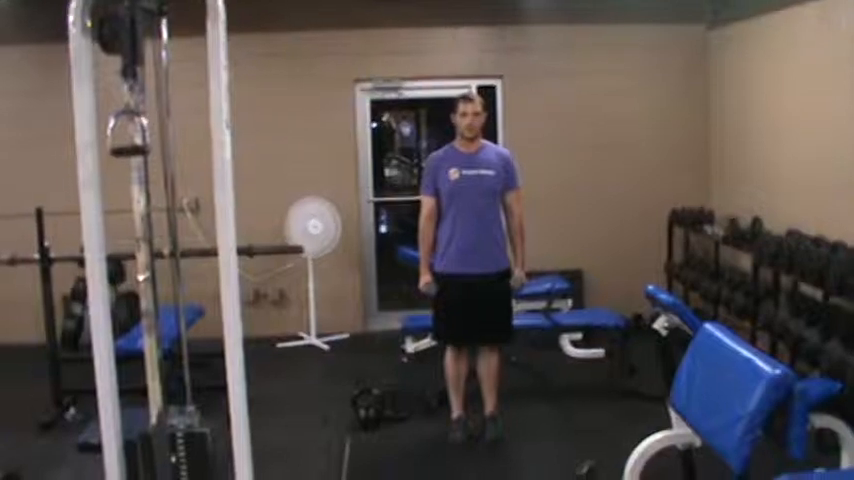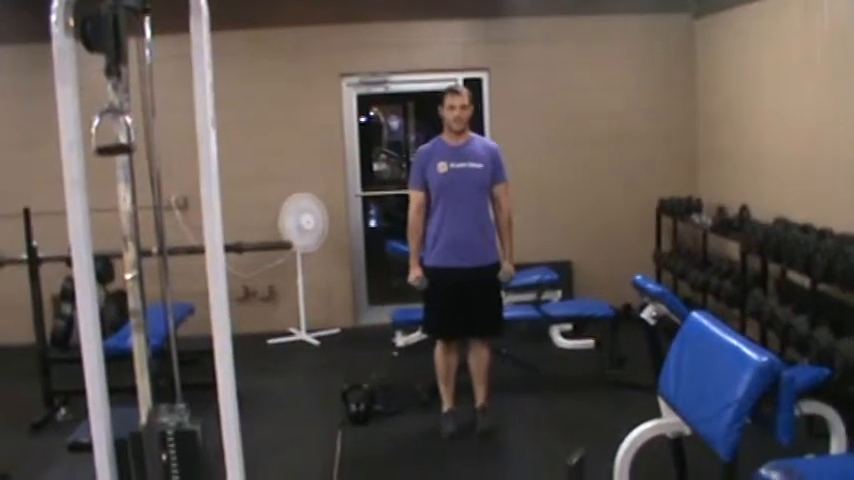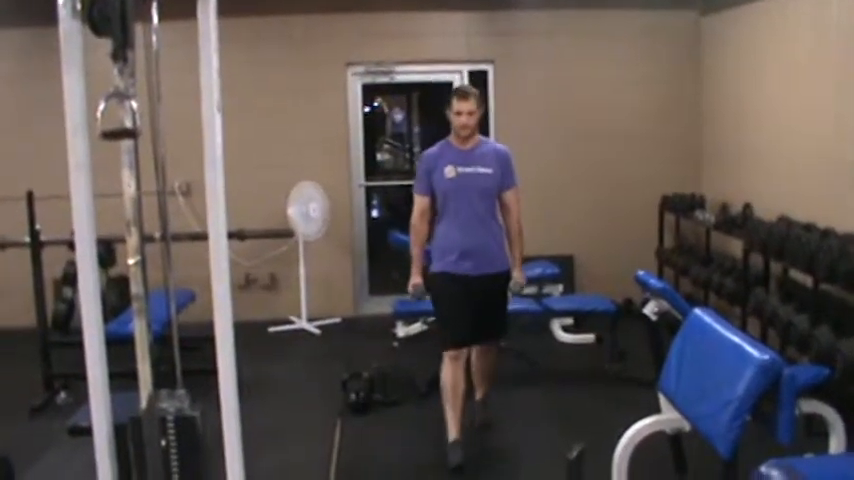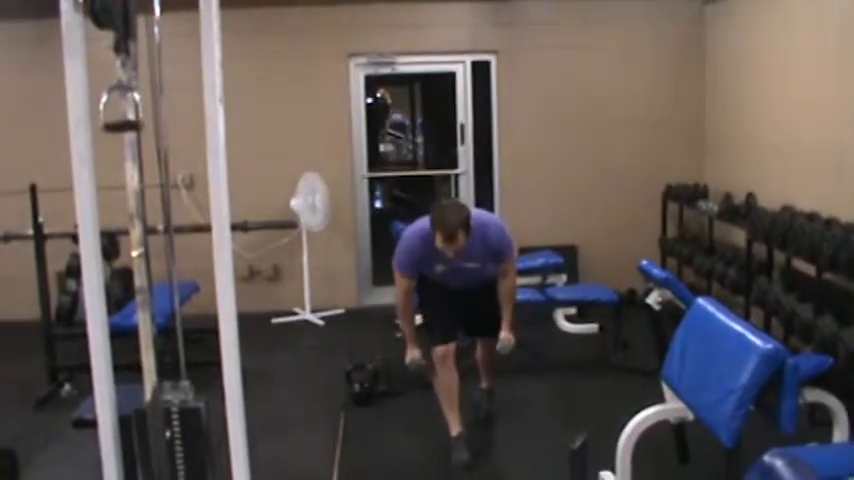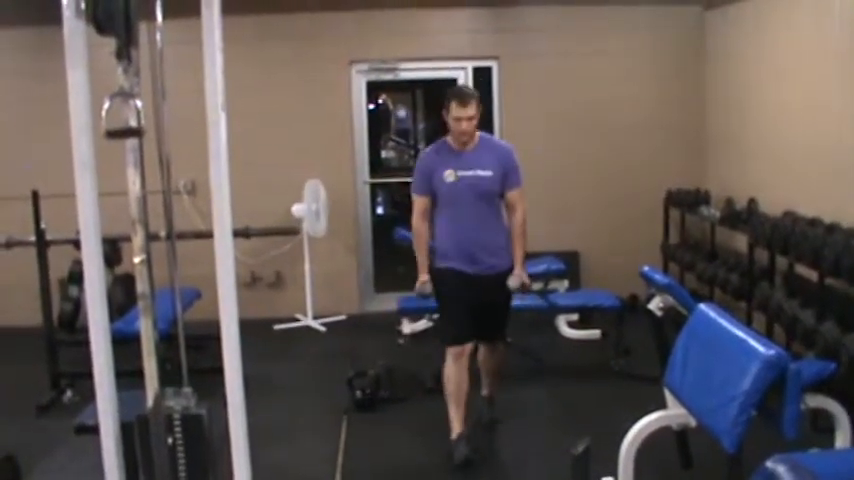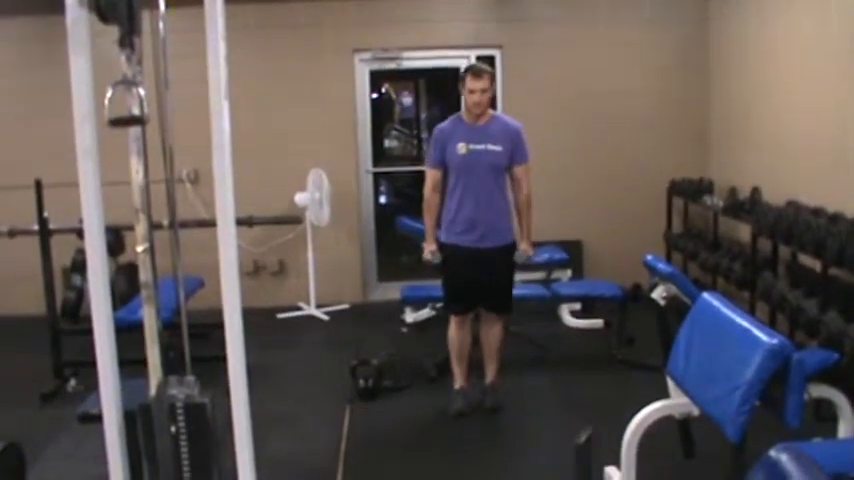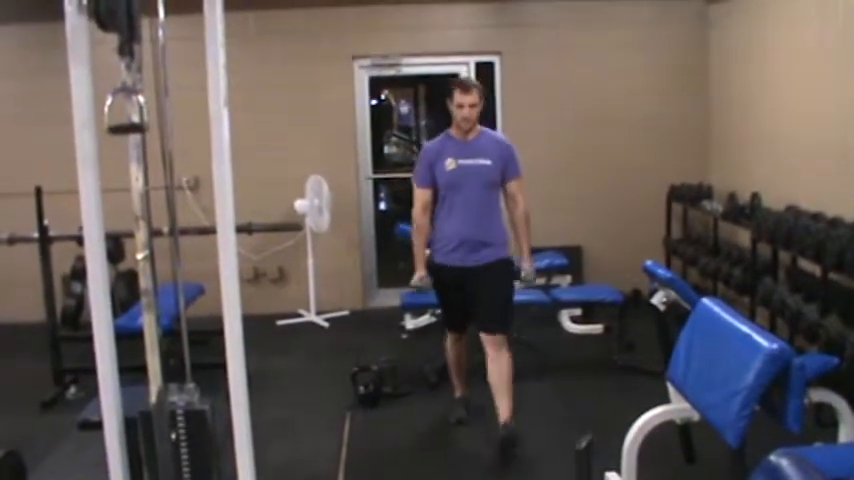
dt=0.7s
person 1, frame 1
left shoulder: (501, 159)
right shoulder: (437, 162)
left elbow: (514, 214)
right elbow: (427, 218)
left wrist: (519, 263)
right wrist: (424, 269)
left hip: (493, 270)
right hip: (450, 271)
left knee: (490, 344)
right knee: (455, 345)
left ankle: (490, 413)
right ankle: (457, 415)
person 1, frame 2
left shoulder: (489, 151)
right shoulder: (426, 155)
left elbow: (502, 206)
right elbow: (416, 211)
left wrist: (507, 256)
right wrist: (414, 262)
left hip: (483, 263)
right hip: (440, 264)
left knee: (480, 337)
right knee: (446, 340)
left ankle: (481, 405)
right ankle: (448, 408)
person 1, frame 3
left shoulder: (499, 156)
right shoulder: (432, 159)
left elbow: (512, 212)
right elbow: (420, 216)
left wrist: (517, 263)
right wrist: (416, 269)
left hip: (493, 268)
right hip: (449, 270)
left knee: (487, 342)
right knee: (454, 353)
left ankle: (481, 398)
right ankle: (453, 436)
person 1, frame 4
left shoulder: (493, 230)
right shoulder: (413, 241)
left elbow: (507, 276)
right elbow: (404, 293)
left wrist: (507, 326)
right wrist: (411, 344)
left hip: (481, 284)
right hip: (436, 286)
left knee: (488, 341)
right knee: (443, 353)
left ankle: (486, 388)
right ankle: (456, 433)
person 1, frame 5
left shoulder: (502, 154)
right shoulder: (429, 160)
left elbow: (516, 211)
right elbow: (420, 217)
left wrist: (519, 264)
right wrist: (423, 270)
left hip: (496, 267)
right hip: (451, 269)
left knee: (492, 342)
right knee: (457, 351)
left ankle: (487, 394)
right ankle: (457, 434)
person 1, frame 6
left shoulder: (511, 131)
right shoulder: (444, 133)
left elbow: (521, 188)
right elbow: (432, 189)
left wrist: (525, 238)
right wrist: (430, 239)
left hip: (499, 242)
right hip: (456, 242)
left knee: (493, 315)
right knee: (460, 317)
left ankle: (490, 383)
right ankle: (460, 386)
person 1, frame 7
left shoulder: (501, 147)
right shoulder: (432, 152)
left elbow: (516, 203)
right elbow: (421, 211)
left wrist: (526, 255)
right wrist: (420, 264)
left hip: (492, 260)
right hip: (447, 261)
left knee: (495, 342)
right knee: (455, 334)
left ankle: (505, 422)
right ankle: (460, 395)
